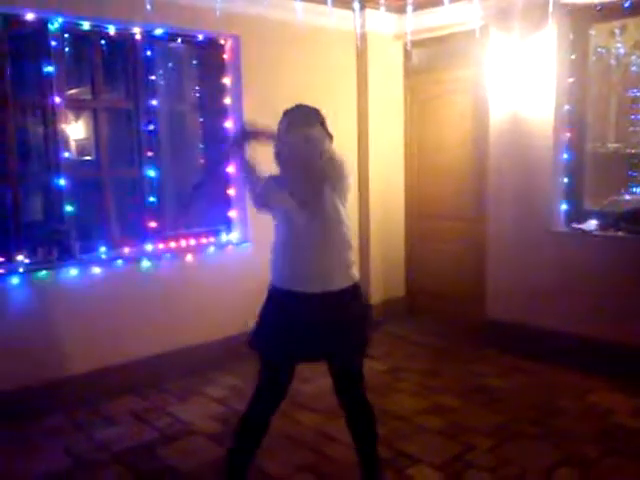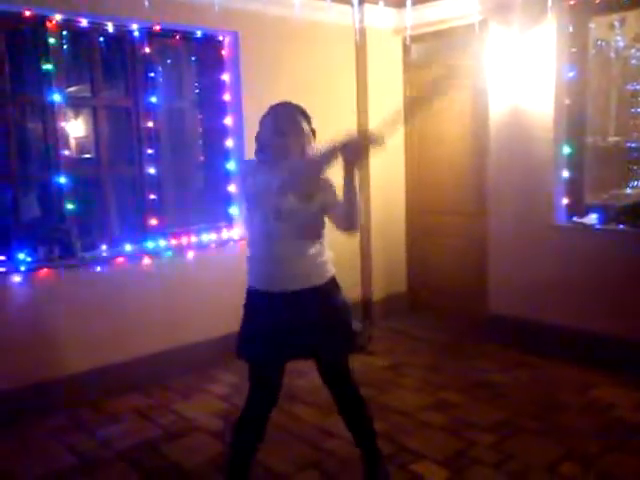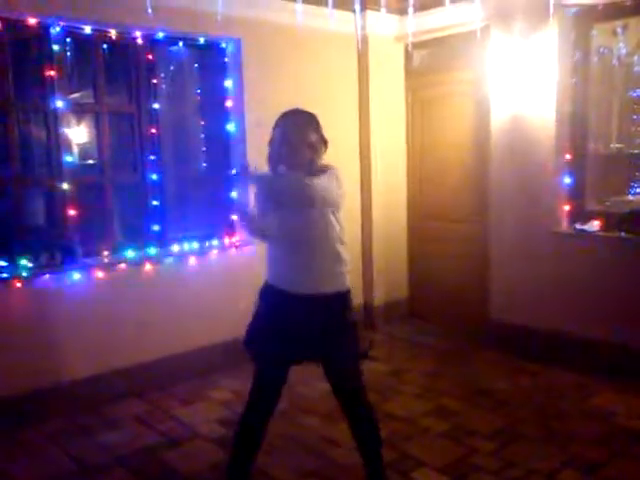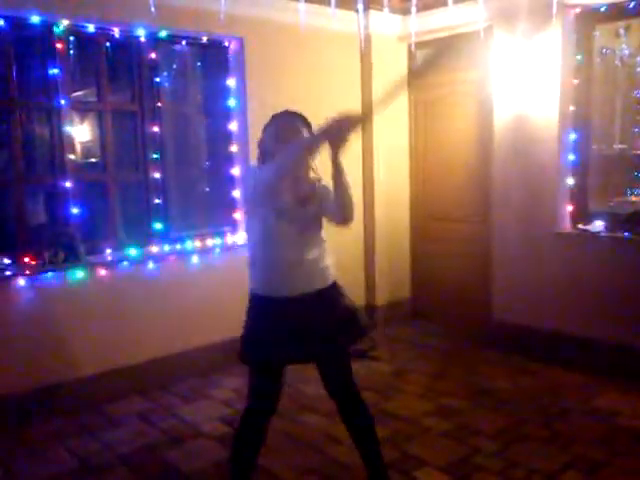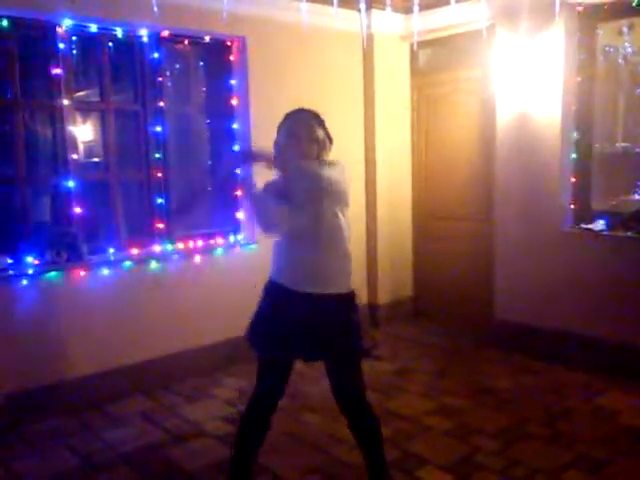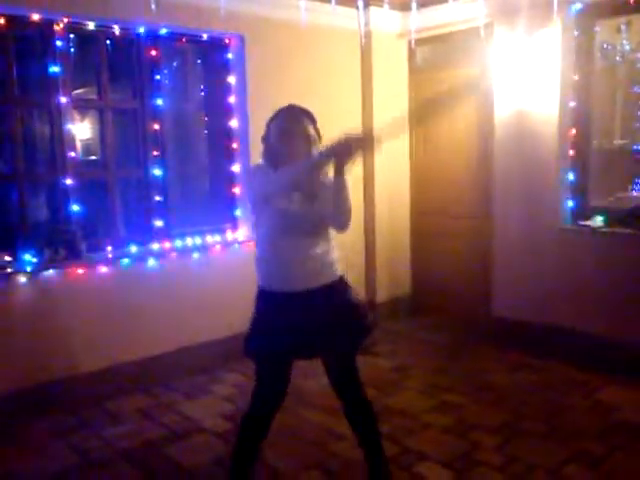
dt=0.5s
person 1, frame 1
left shoulder: (334, 177)
right shoulder: (275, 185)
left elbow: (319, 151)
right elbow: (263, 199)
left wrist: (261, 135)
right wrist: (244, 157)
left hip: (338, 300)
right hip: (289, 302)
left knee: (352, 395)
right knee: (267, 398)
person 1, frame 2
left shoulder: (319, 182)
right shoulder: (253, 173)
left elbow: (349, 223)
right elbow: (285, 179)
left wrist: (350, 168)
right wrist: (338, 148)
left hip: (319, 297)
right hip: (269, 301)
left knee: (344, 388)
right knee: (262, 399)
person 1, frame 3
left shoulder: (327, 179)
right shoulder: (267, 188)
left elbow: (310, 192)
right elbow: (268, 231)
left wrist: (262, 175)
right wrist: (247, 216)
left hip: (330, 303)
right hip: (281, 302)
left knee: (352, 395)
right knee: (261, 400)
person 1, frame 4
left shoulder: (318, 189)
right shoulder: (256, 181)
left elbow: (344, 217)
right elbow: (277, 173)
left wrist: (336, 152)
right wrist: (322, 133)
left hip: (321, 303)
right hip: (270, 307)
left knee: (346, 394)
right knee: (261, 404)
person 1, frame 5
left shoulder: (333, 176)
right shoulder: (273, 191)
left elbow: (316, 179)
right elbow: (270, 223)
left wrist: (267, 158)
right wrist: (246, 182)
left hip: (334, 303)
right hip: (286, 301)
left knee: (352, 398)
right knee: (264, 398)
person 1, frame 6
left shoulder: (321, 180)
right shoulder: (259, 177)
left elbow: (341, 220)
right elbow: (284, 185)
left wrist: (338, 168)
right wrist: (326, 154)
left hip: (328, 295)
right hip: (279, 301)
left knee: (350, 390)
right knee: (267, 399)
